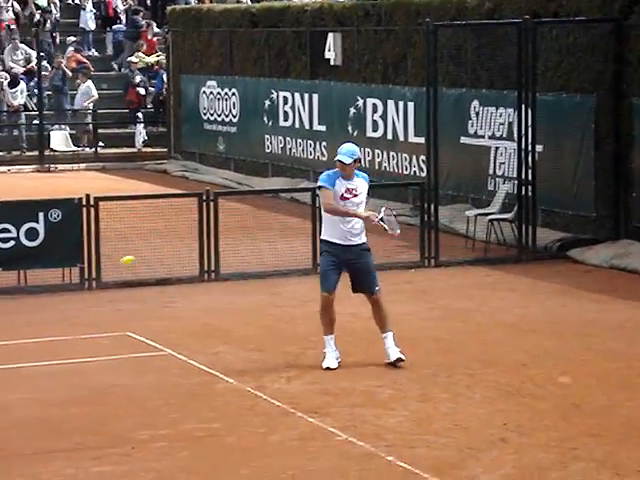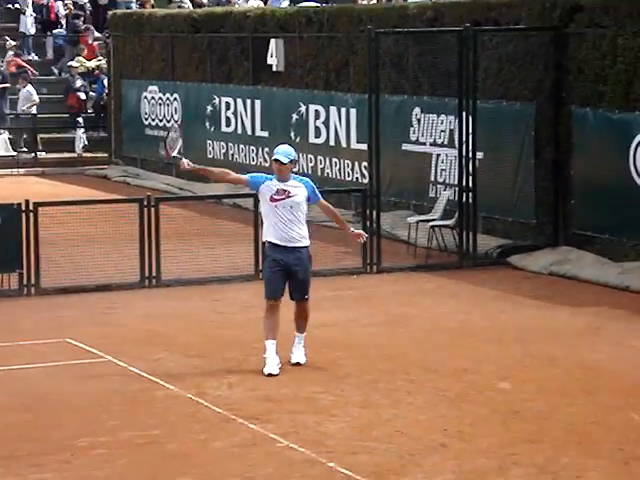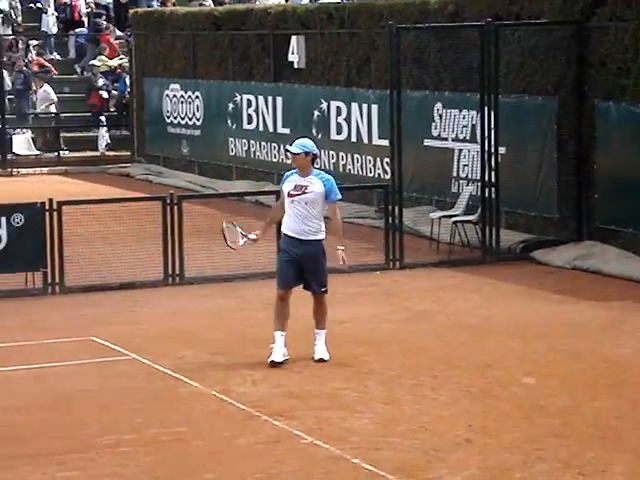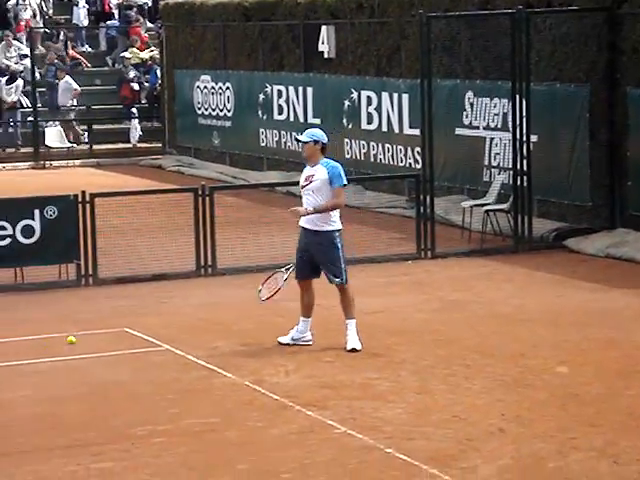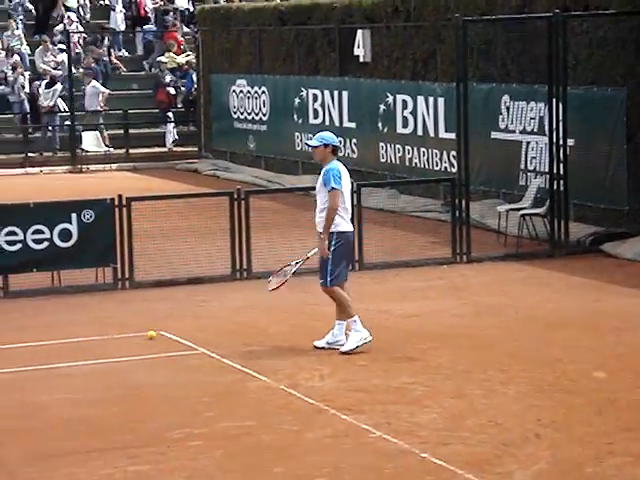
dt=0.3s
person 1, frame 1
left shoulder: (363, 179)
right shoulder: (328, 178)
right elbow: (328, 206)
left wrist: (368, 216)
right wrist: (357, 214)
left hip: (358, 247)
right hip: (332, 247)
left knee: (375, 297)
right knee: (326, 298)
left ankle: (390, 346)
right ankle: (330, 351)
person 1, frame 2
left shoulder: (305, 185)
right shoulder: (262, 181)
left elbow: (326, 208)
right elbow: (229, 176)
left wrist: (349, 229)
right wrist: (194, 168)
left hip: (299, 251)
right hip: (273, 251)
left knee: (302, 302)
right knee: (271, 303)
left ankle: (298, 346)
right ankle: (271, 357)
person 1, frame 3
left shoulder: (325, 181)
right shoulder: (288, 178)
left elbow: (335, 215)
left wrist: (340, 246)
right wrist: (263, 230)
left hip: (313, 244)
right hip: (288, 243)
left knee: (319, 295)
right knee: (282, 294)
left ankle: (320, 343)
right ankle: (279, 347)
person 1, frame 4
left shoulder: (333, 168)
right shoulder: (306, 170)
left elbow: (338, 202)
left wrist: (308, 211)
left hip: (327, 234)
right hip: (307, 233)
left knee: (341, 284)
right knee: (304, 282)
left ankle: (352, 333)
right ankle: (302, 331)
person 1, frame 5
left shoulder: (331, 170)
right shoulder: (336, 169)
left elbow: (334, 206)
left wrist: (323, 236)
left hip: (335, 234)
right hip: (338, 233)
left knee: (330, 285)
right knee: (335, 285)
left ankle: (358, 330)
right ankle: (338, 335)
